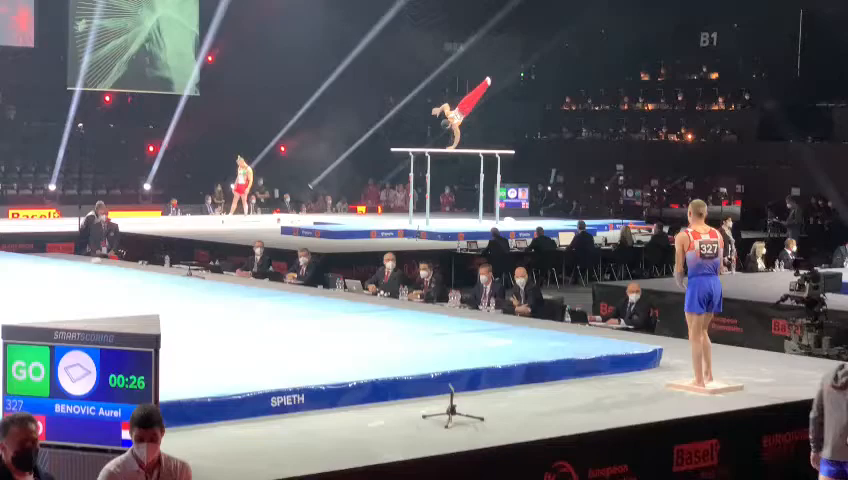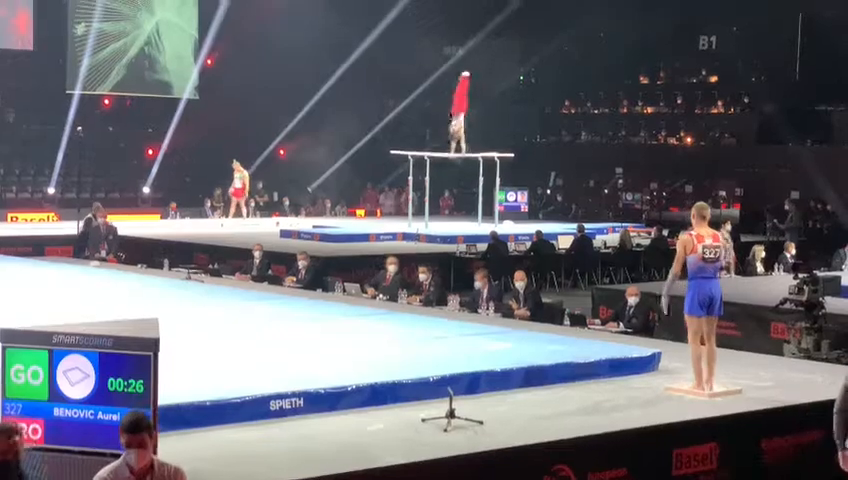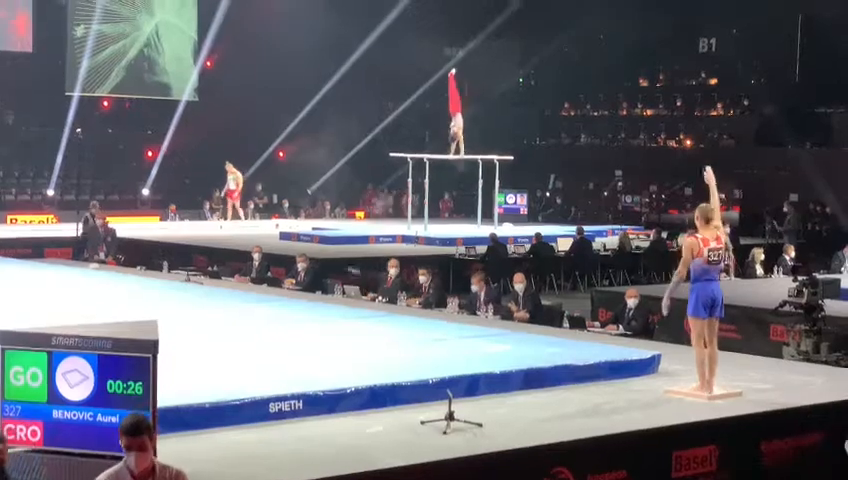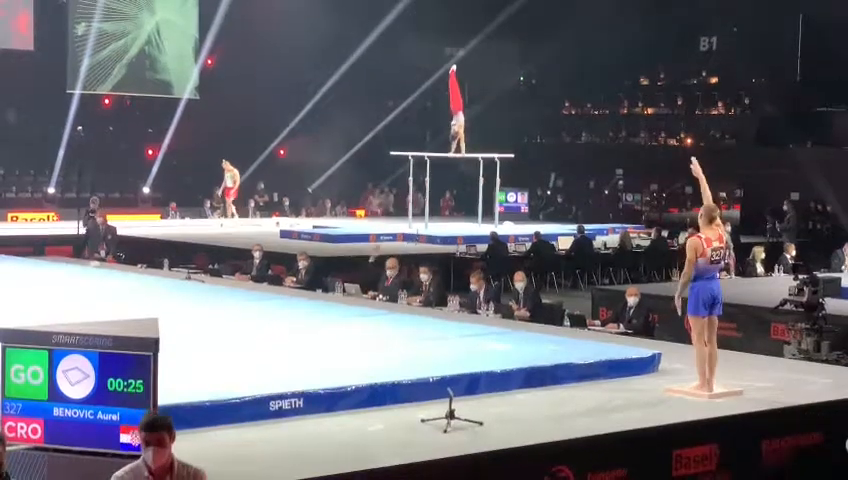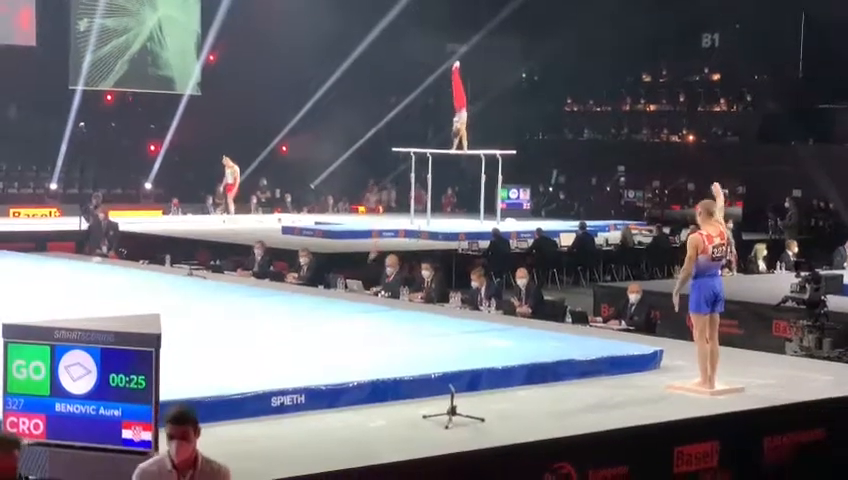
dt=0.3s
person 1, frame 1
left shoulder: (683, 236)
right shoulder: (716, 234)
left elbow: (679, 269)
right elbow: (719, 266)
left wrist: (681, 283)
left hip: (697, 284)
right hip: (715, 284)
left knee: (695, 335)
right knee: (702, 331)
left ankle: (699, 380)
right ankle: (708, 372)
person 1, frame 2
left shoulder: (686, 238)
right shoulder: (718, 237)
left elbow: (676, 270)
left wrist: (665, 293)
left hip: (697, 287)
right hip: (715, 287)
left knee: (694, 339)
right knee: (710, 338)
left ankle: (698, 383)
right ankle: (709, 380)
person 1, frame 3
left shoulder: (691, 242)
right shoulder: (719, 234)
left elbow: (681, 273)
right elbow: (715, 208)
left wrist: (667, 295)
right wrist: (712, 183)
left hip: (700, 291)
right hip: (716, 289)
left knee: (698, 341)
right knee: (712, 341)
left ankle: (701, 385)
right ankle: (710, 384)
person 1, frame 4
left shoulder: (694, 241)
right shoulder: (720, 232)
left elbow: (688, 273)
right elbow: (709, 202)
left wrist: (678, 294)
right wrist: (700, 175)
left hip: (700, 289)
right hip: (716, 287)
left knee: (699, 340)
right knee: (711, 339)
left ankle: (703, 384)
right ankle: (710, 382)
person 1, frame 5
left shoulder: (696, 238)
right shoulder: (722, 231)
left elbow: (688, 268)
right elbow: (719, 212)
left wrist: (676, 290)
right wrist: (719, 194)
left hip: (702, 286)
right hip: (717, 283)
left knee: (701, 337)
right knee: (712, 335)
left ankle: (704, 380)
right ankle: (711, 378)
